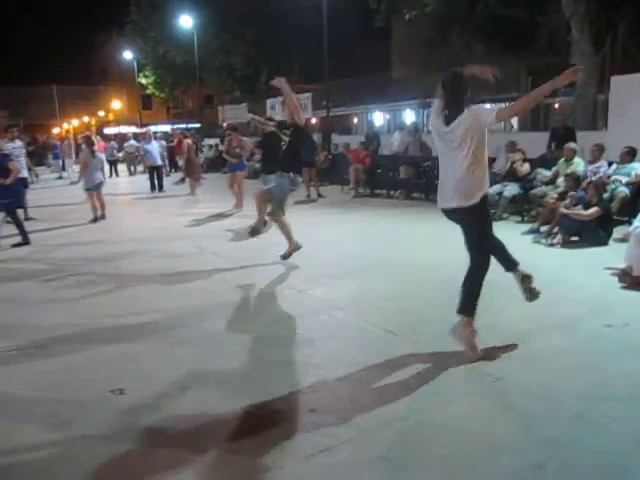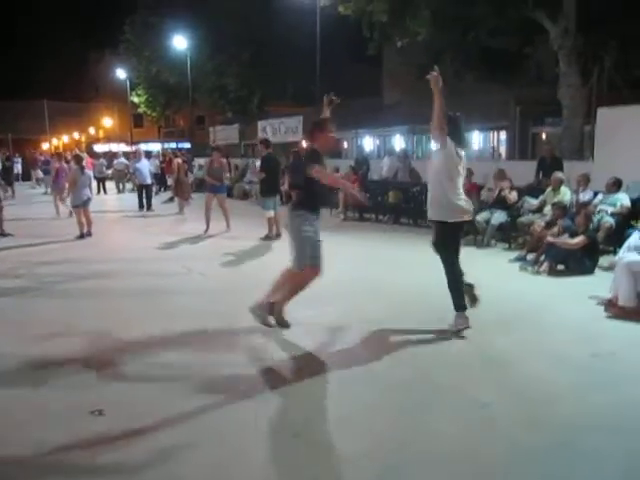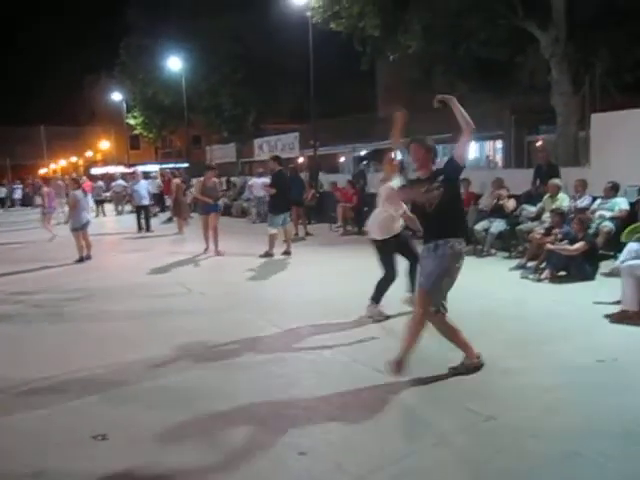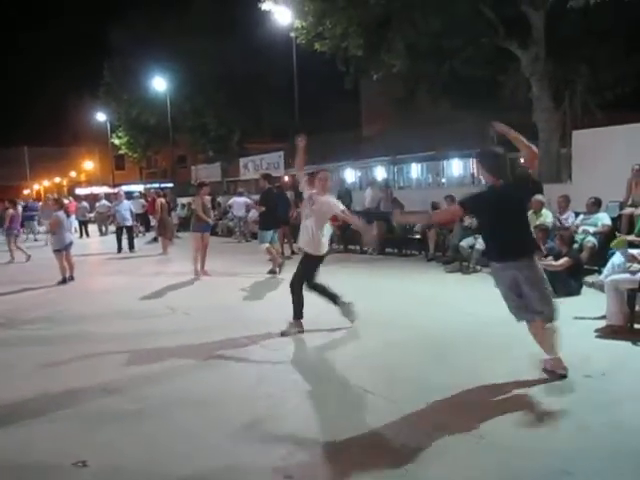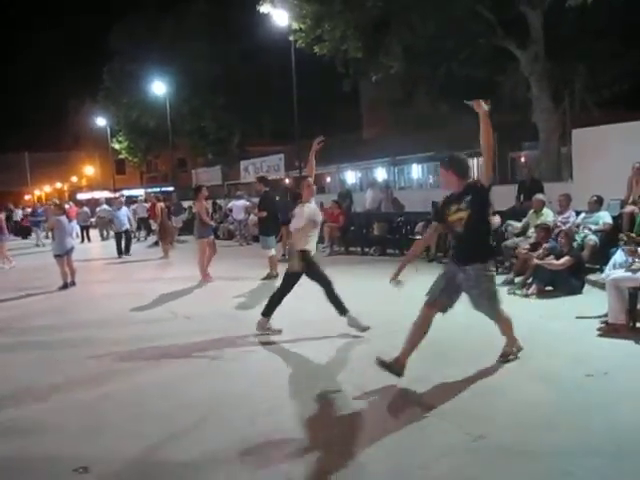
dt=0.7s
person 1, frame 1
left shoulder: (299, 126)
left elbow: (296, 107)
right elbow: (270, 127)
left wrist: (285, 87)
left hip: (289, 176)
right hip: (280, 174)
left knee: (261, 195)
right knee: (277, 214)
left ankle: (260, 221)
right ankle: (293, 244)
person 1, frame 2
left shoulder: (317, 153)
right shoulder: (312, 156)
left elbow: (323, 128)
right elbow: (319, 174)
left wrist: (327, 109)
right wrist: (347, 186)
left hip: (311, 217)
right hip: (302, 216)
left knee: (312, 270)
right knee: (304, 267)
left ankle: (276, 306)
right ankle: (265, 303)
person 1, frame 3
left shoulder: (448, 173)
right shoulder: (414, 186)
left elbow: (468, 133)
left wrist: (453, 103)
left hip: (450, 246)
right hip: (429, 248)
left knee: (423, 297)
right knee: (433, 312)
left ankle: (403, 355)
right ankle: (472, 357)
person 1, frame 4
left shoulder: (478, 200)
right shoulder: (521, 188)
left elbow: (443, 216)
right elbow: (533, 155)
left wrist: (409, 218)
right wrist: (508, 132)
left hip: (500, 267)
right hip: (525, 261)
left knee: (527, 317)
right knee: (543, 314)
left ankle: (553, 358)
right ankle: (554, 359)
person 1, frame 5
left shoulder: (478, 191)
right shoulder: (447, 205)
left elbow: (488, 153)
right elbow: (426, 238)
left wrist: (483, 116)
right wrist: (402, 266)
left hip: (477, 268)
right hip: (455, 266)
left knee: (494, 314)
right knee: (427, 310)
left ankle: (512, 343)
right ankle: (401, 361)
person 2, frame 1
left shoulder: (437, 117)
right shoulder: (474, 117)
left elbow: (442, 92)
right elbow: (514, 108)
left wrist: (468, 71)
right wrist: (554, 83)
left hip: (447, 202)
right hip: (471, 199)
left knee: (485, 238)
right knee: (480, 260)
left ankle: (518, 272)
right ankle: (465, 324)
person 2, frame 2
left shoulder: (446, 149)
right shoulder: (454, 153)
left elbow: (438, 122)
left wrist: (437, 90)
left hip: (448, 216)
right hip: (457, 214)
left knee: (449, 263)
right knee: (449, 258)
left ankle: (461, 315)
right ankle: (465, 287)
person 2, frame 3
left shoulder: (391, 179)
right shoulder: (390, 189)
right elbow: (405, 214)
right wrist: (420, 228)
left hip: (393, 230)
right hip: (383, 233)
left knee: (414, 257)
right knee: (390, 273)
left ankle: (413, 294)
right ankle: (373, 306)
person 2, frame 4
left shoulder: (330, 202)
right shoulder: (309, 192)
left elbow: (348, 216)
right elbow: (299, 170)
left wrist: (366, 231)
right wrist: (301, 148)
left hip: (315, 249)
right hip: (308, 246)
left knee: (295, 283)
right knee: (311, 283)
left ankle: (296, 323)
right ankle: (342, 304)
person 2, frame 5
left shoulder: (311, 203)
right shoulder: (303, 210)
left elbow: (310, 173)
right elbow: (295, 235)
left wrist: (313, 151)
right wrist: (295, 258)
left hip: (303, 252)
right hip: (301, 252)
left knee: (285, 288)
right knee: (326, 284)
left ankle: (264, 322)
right ankle: (347, 317)
